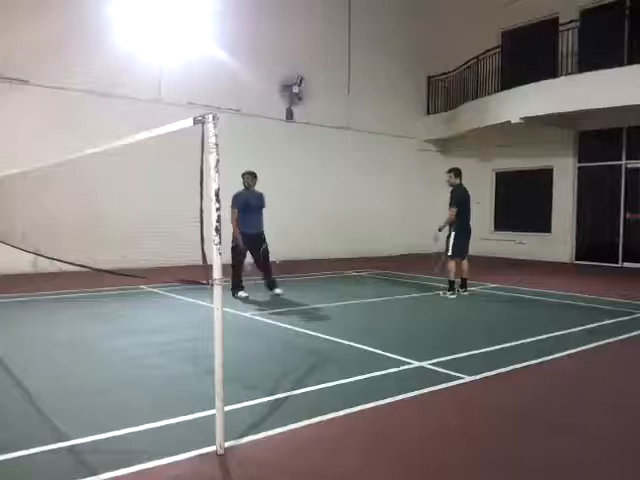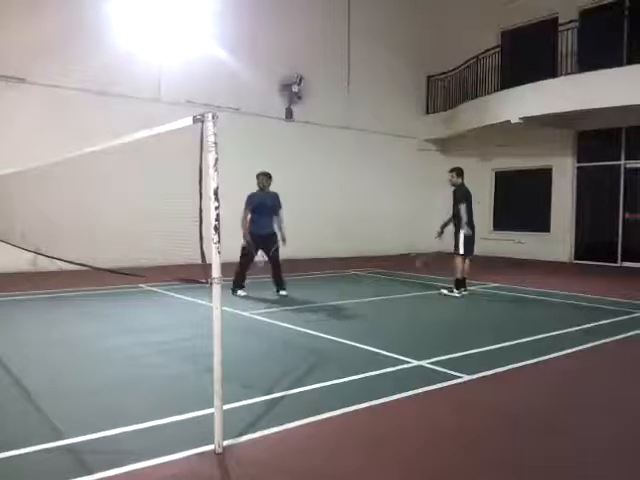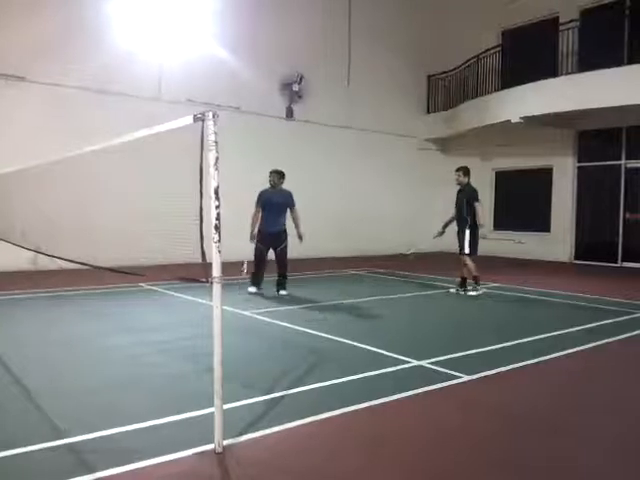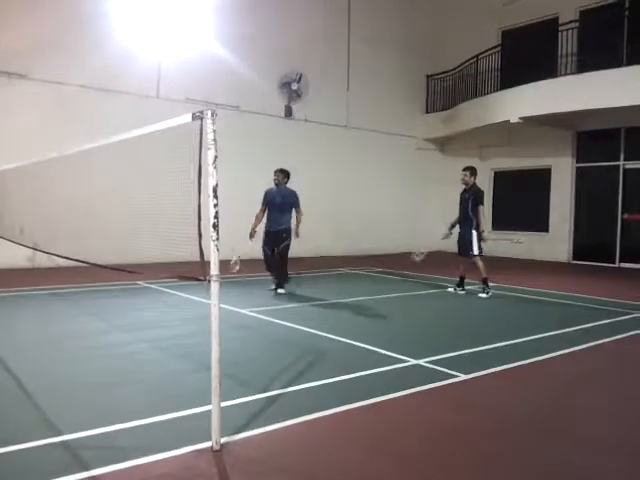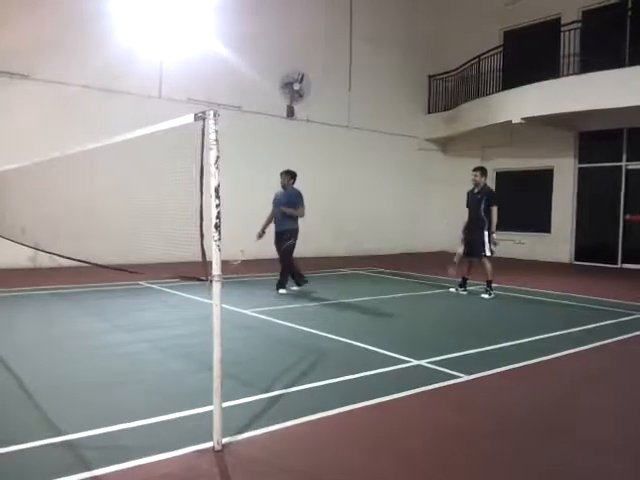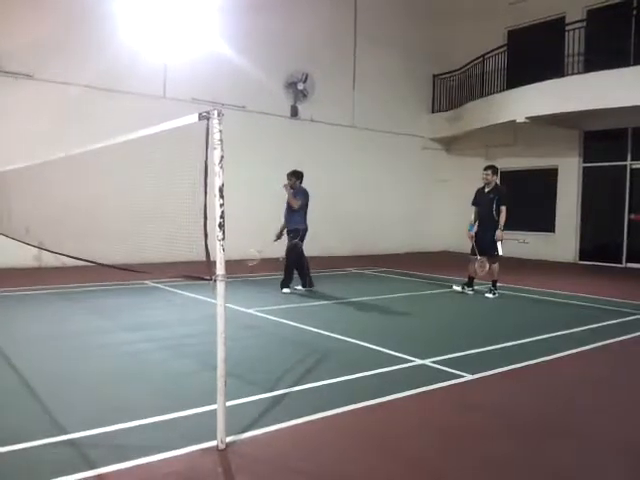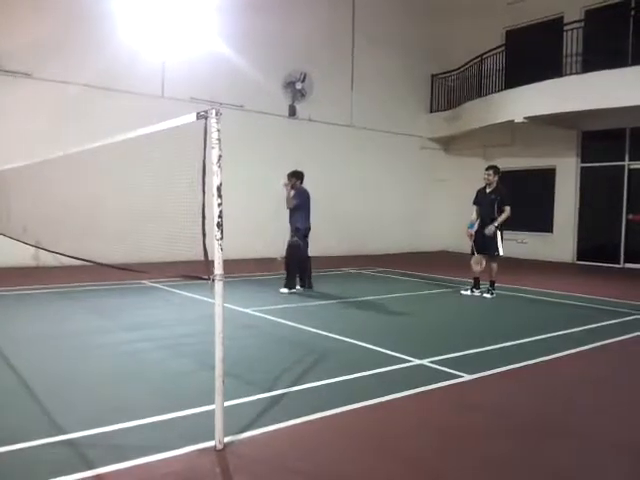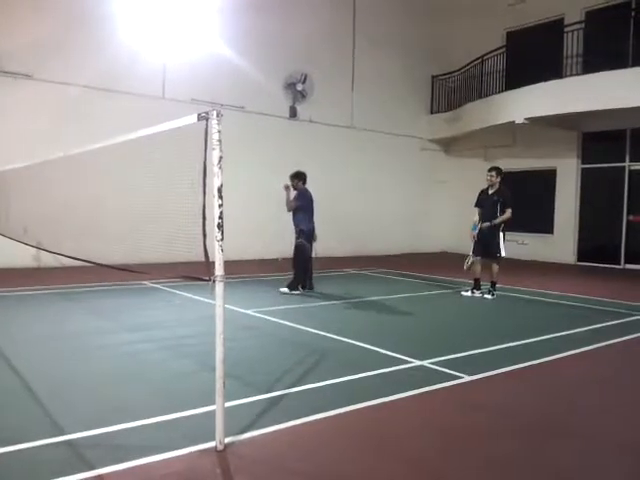
dt=0.2s
person 1, frame 1
left shoulder: (456, 192)
right shoulder: (463, 191)
left elbow: (452, 213)
left wrist: (442, 227)
right wrist: (446, 226)
left hip: (457, 230)
right hip: (465, 229)
left knee: (452, 258)
right knee: (463, 257)
left ankle: (451, 290)
right ankle: (463, 287)
person 1, frame 2
left shoulder: (461, 191)
right shoulder: (461, 191)
left elbow: (463, 209)
right elbow: (455, 213)
left wrist: (464, 225)
right wrist: (443, 226)
left hip: (463, 229)
right hip: (463, 228)
left knee: (459, 256)
right knee: (465, 257)
left ankle: (457, 288)
right ankle: (462, 286)
person 1, frame 3
left shoulder: (470, 191)
right shoulder: (461, 191)
left elbow: (478, 207)
right elbow: (457, 213)
left wrist: (481, 225)
right wrist: (445, 226)
left hip: (468, 229)
right hip: (463, 228)
left knee: (465, 257)
right knee: (465, 257)
left ankle: (476, 285)
right ankle: (462, 286)
person 1, frame 4
left shoulder: (477, 191)
right shoulder: (464, 192)
left elbow: (481, 212)
left wrist: (482, 231)
right wrist: (451, 227)
left hip: (472, 230)
right hip: (464, 229)
left knee: (475, 257)
right knee: (463, 257)
left ankle: (486, 286)
right ankle: (460, 285)
person 1, frame 5
left shoulder: (489, 192)
right shoulder: (470, 193)
left elbow: (494, 213)
left wrist: (493, 232)
right wrist: (464, 231)
left hip: (483, 231)
right hip: (471, 231)
left knee: (485, 258)
right knee: (468, 258)
left ankle: (489, 288)
right ankle: (463, 286)
person 1, frame 6
left shoulder: (500, 191)
right shoulder: (479, 191)
left elbow: (503, 212)
left wrist: (500, 229)
right wrist: (471, 228)
left hip: (492, 231)
right hip: (480, 230)
left knee: (493, 258)
right knee: (474, 257)
left ankle: (494, 288)
right ankle: (469, 285)
person 1, frame 7
left shoulder: (501, 192)
right shoulder: (480, 191)
left elbow: (507, 212)
left wrist: (494, 225)
right wrist: (471, 227)
left hip: (493, 231)
right hip: (480, 230)
left knee: (493, 259)
left ankle: (492, 288)
right ankle: (476, 287)
person 1, frame 8
left shoulder: (504, 193)
right shoulder: (482, 193)
left elbow: (508, 214)
left wrist: (492, 223)
right wrist: (474, 229)
left hip: (495, 232)
right hip: (482, 232)
left knee: (494, 260)
right knee: (476, 259)
left ankle: (492, 289)
right ankle: (476, 288)
person 2, frame 1
left shoulder: (260, 196)
right shoulder: (238, 196)
right elbow: (233, 217)
left wrist: (260, 230)
right wrist: (237, 234)
left hip: (258, 234)
right hip: (242, 234)
left knee: (264, 261)
right knee: (238, 262)
left ankle: (272, 286)
right ankle: (238, 289)
person 2, frame 2
left shoulder: (274, 197)
right shoulder: (252, 197)
left elbow: (278, 215)
right elbow: (245, 216)
left wrist: (282, 232)
right wrist: (245, 233)
left hip: (270, 235)
right hip: (253, 235)
left knee: (275, 262)
right knee: (245, 262)
left ankle: (280, 287)
right ankle: (237, 288)
person 2, frame 3
left shoulder: (287, 195)
right shoulder: (264, 194)
left elbow: (294, 213)
right elbow: (257, 213)
left wrist: (298, 230)
right wrist: (253, 230)
left hip: (280, 232)
right hip: (264, 232)
left knee: (282, 261)
right knee: (259, 259)
left ankle: (281, 287)
right ankle: (255, 285)
person 2, frame 4
left shoulder: (291, 194)
right shoulder: (269, 192)
left elbow: (298, 212)
right elbow: (261, 212)
left wrist: (297, 227)
right wrist: (254, 227)
left hip: (284, 231)
right hip: (269, 231)
left knee: (282, 259)
right knee: (268, 258)
left ankle: (280, 285)
right ankle: (281, 279)
person 2, frame 5
left shoulder: (296, 194)
right shoulder: (278, 195)
left elbow: (301, 213)
right elbow: (272, 214)
left wrist: (285, 210)
right wrist: (263, 228)
left hip: (290, 231)
right hip: (279, 231)
left knee: (286, 259)
right knee: (285, 259)
left ankle: (281, 285)
right ankle: (300, 279)
person 2, frame 6
left shoulder: (302, 192)
right shoulder: (292, 193)
left elbow: (295, 205)
left wrist: (288, 192)
right wrist: (281, 230)
left hip: (298, 229)
right hip: (292, 229)
left knee: (290, 257)
right knee: (299, 258)
left ankle: (285, 284)
right ankle: (307, 283)
person 2, frame 7
left shoulder: (301, 192)
right shoulder: (297, 193)
left elbow: (289, 205)
left wrist: (288, 190)
left hip: (300, 228)
right hip: (299, 228)
left knee: (291, 256)
right knee: (303, 257)
left ankle: (289, 285)
right ankle: (305, 283)
person 2, frame 8
left shoulder: (302, 194)
right shoulder: (303, 193)
left elbow: (289, 207)
left wrist: (287, 192)
right wrist: (312, 233)
left hip: (304, 230)
right hip: (305, 230)
left knee: (299, 259)
right knee: (305, 259)
left ankle: (294, 287)
right ankle: (306, 285)
